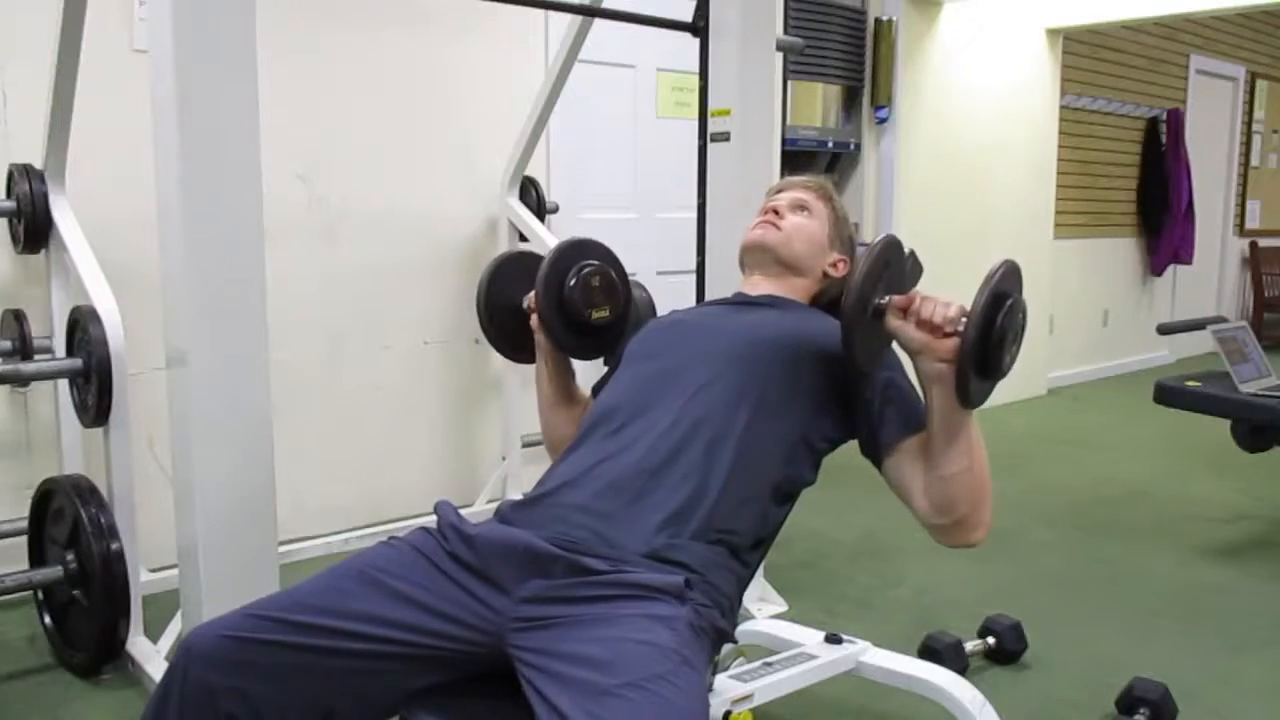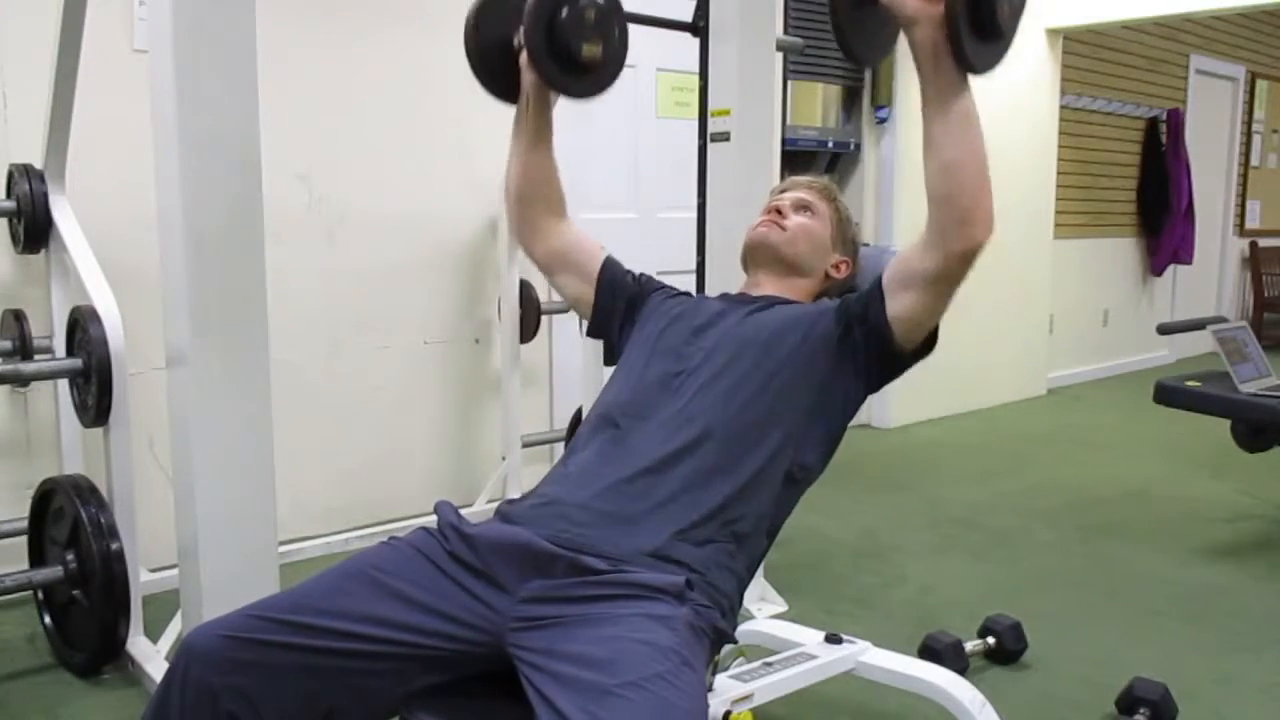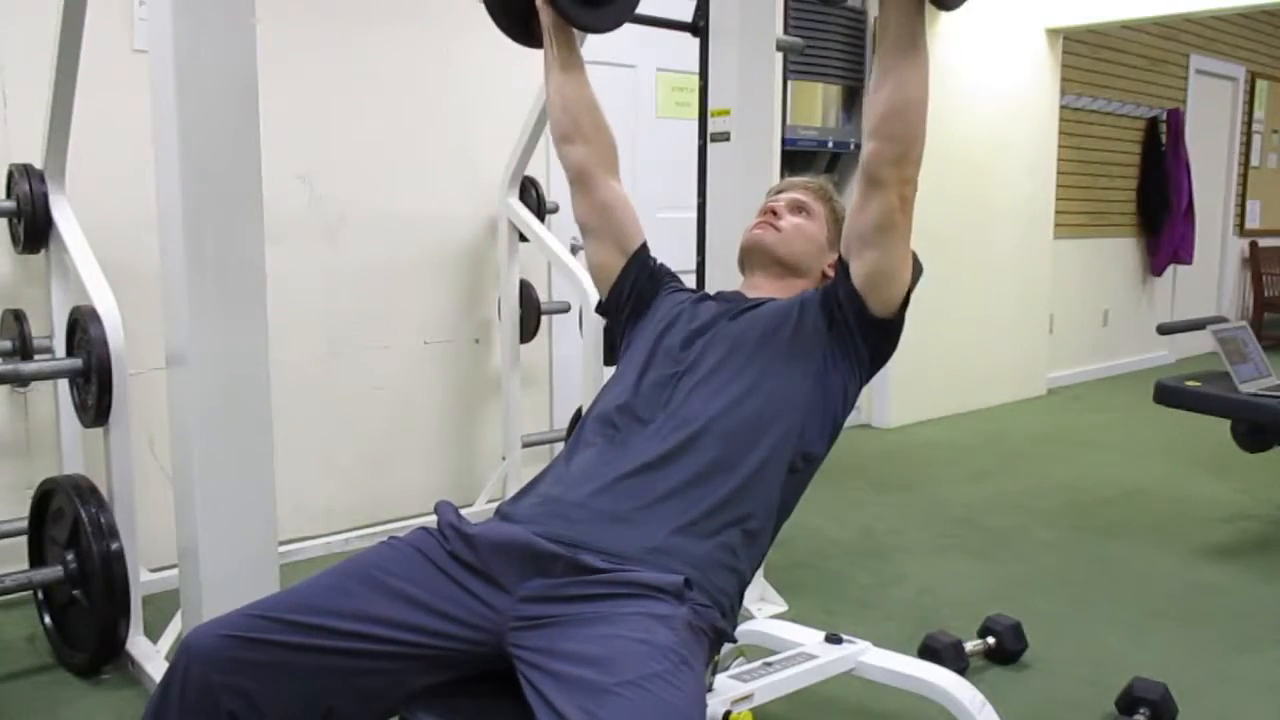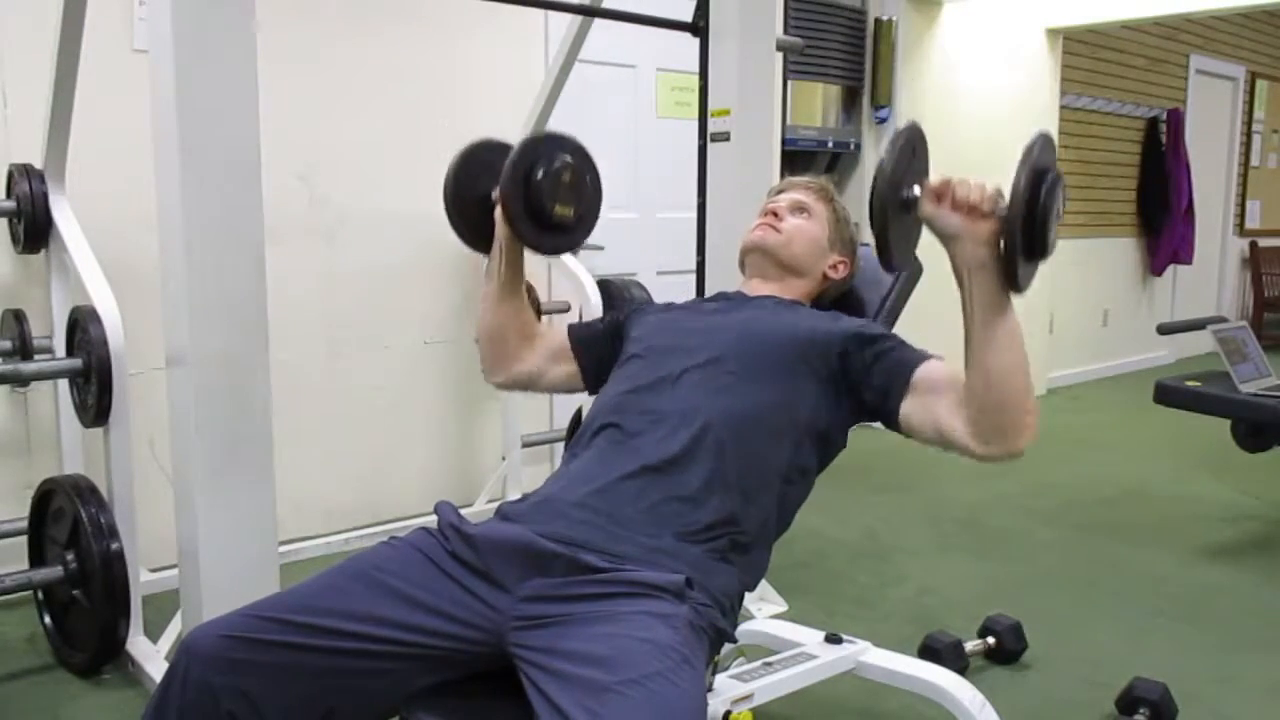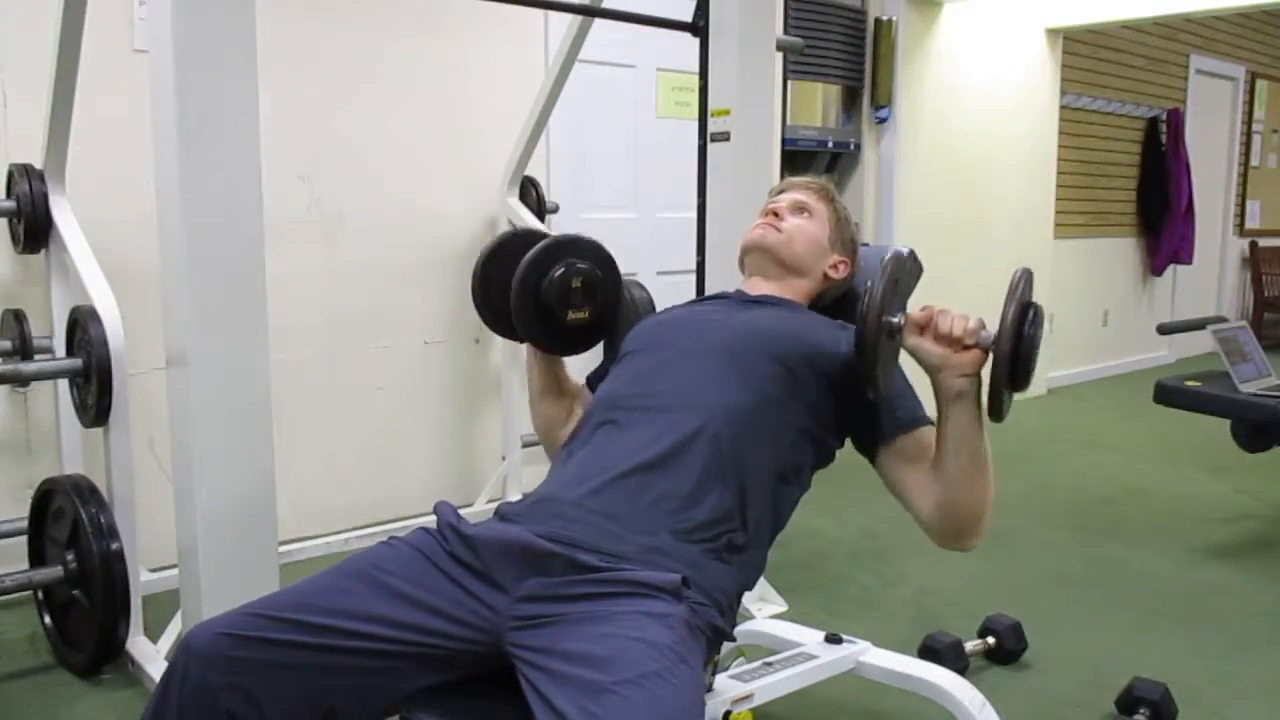
dt=0.7s
person 1, frame 1
left shoulder: (842, 349)
right shoulder: (664, 327)
left elbow: (959, 520)
left wrist: (945, 377)
right wrist: (552, 347)
left hip: (648, 595)
right hip: (495, 551)
person 1, frame 2
left shoulder: (836, 338)
right shoulder: (662, 310)
left elbow: (957, 239)
right elbow: (539, 230)
right wrist: (536, 92)
left hip: (643, 597)
right hip: (494, 550)
person 1, frame 3
left shoulder: (831, 333)
right shoulder: (661, 306)
left elbow: (888, 181)
right elbow: (589, 170)
left hip: (644, 596)
right hip: (496, 549)
person 1, frame 4
left shoulder: (839, 343)
right shoulder: (657, 320)
left elbow: (996, 429)
right elbow: (508, 359)
left wrist: (976, 261)
right wrist: (509, 234)
left hip: (649, 595)
right hip: (507, 550)
person 1, frame 5
left shoulder: (838, 352)
right shoulder: (660, 324)
left elbow: (955, 521)
left wrist: (956, 383)
left hip: (645, 596)
right hip: (496, 551)
